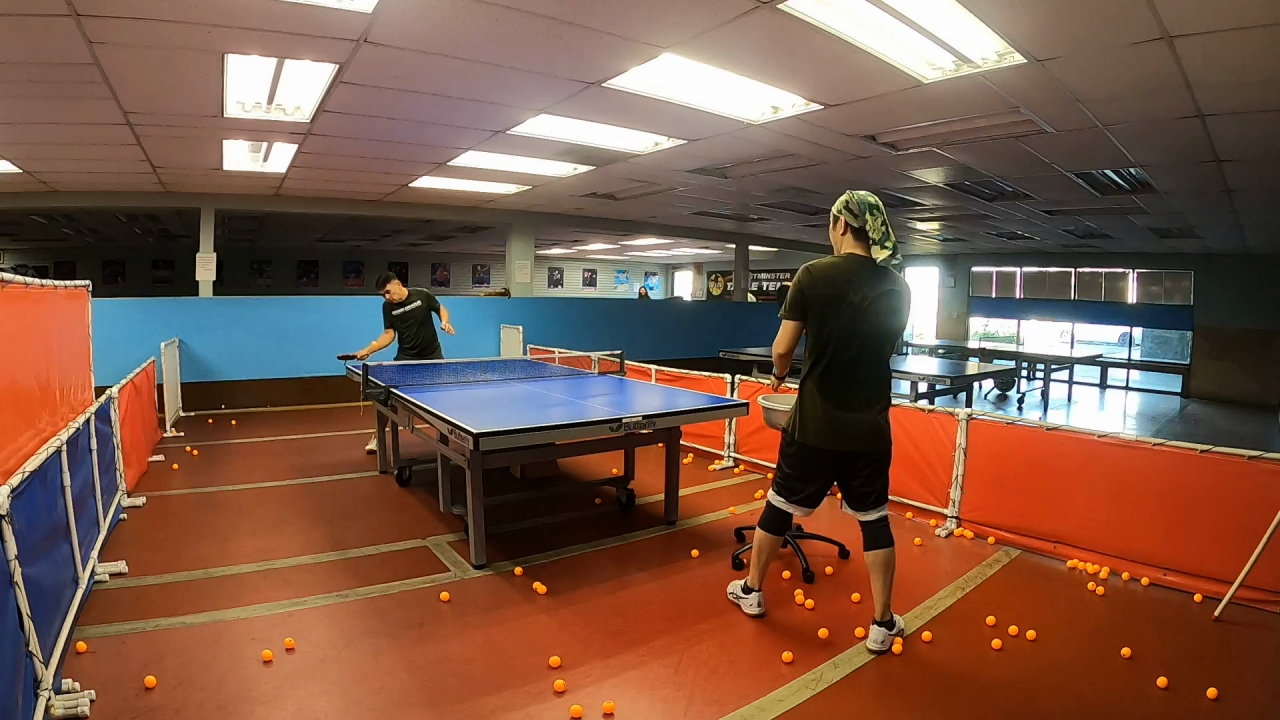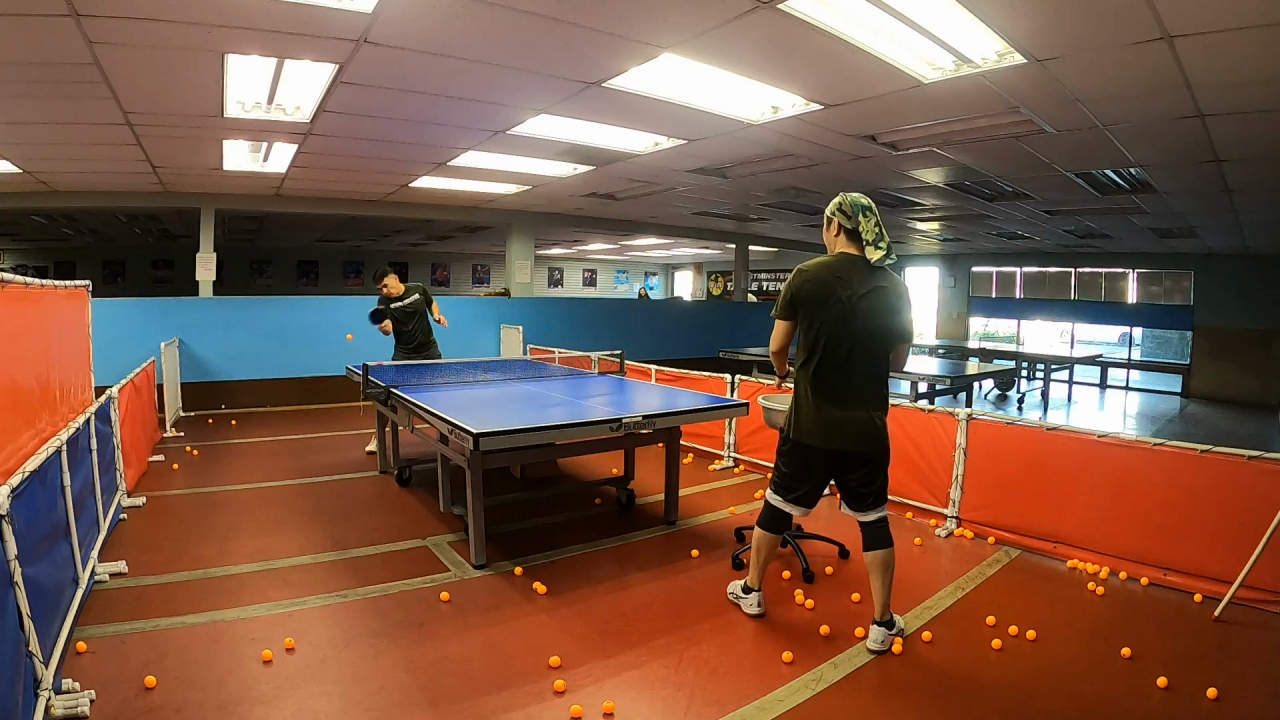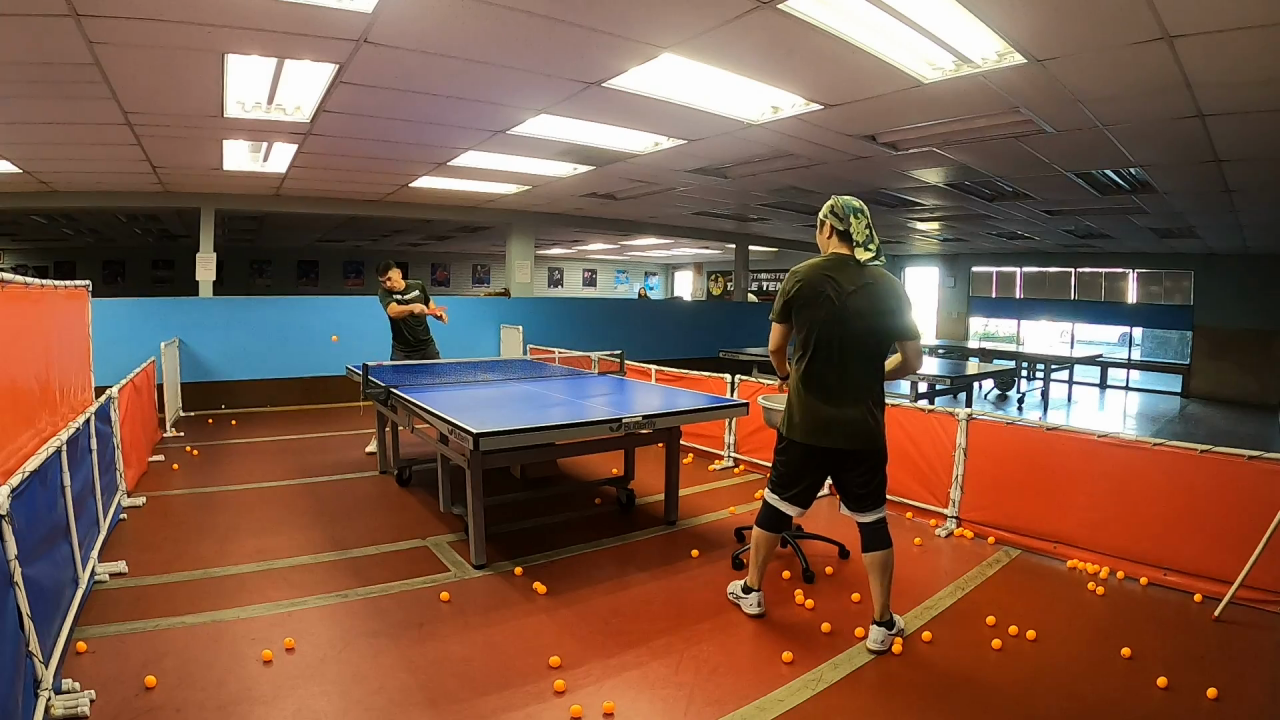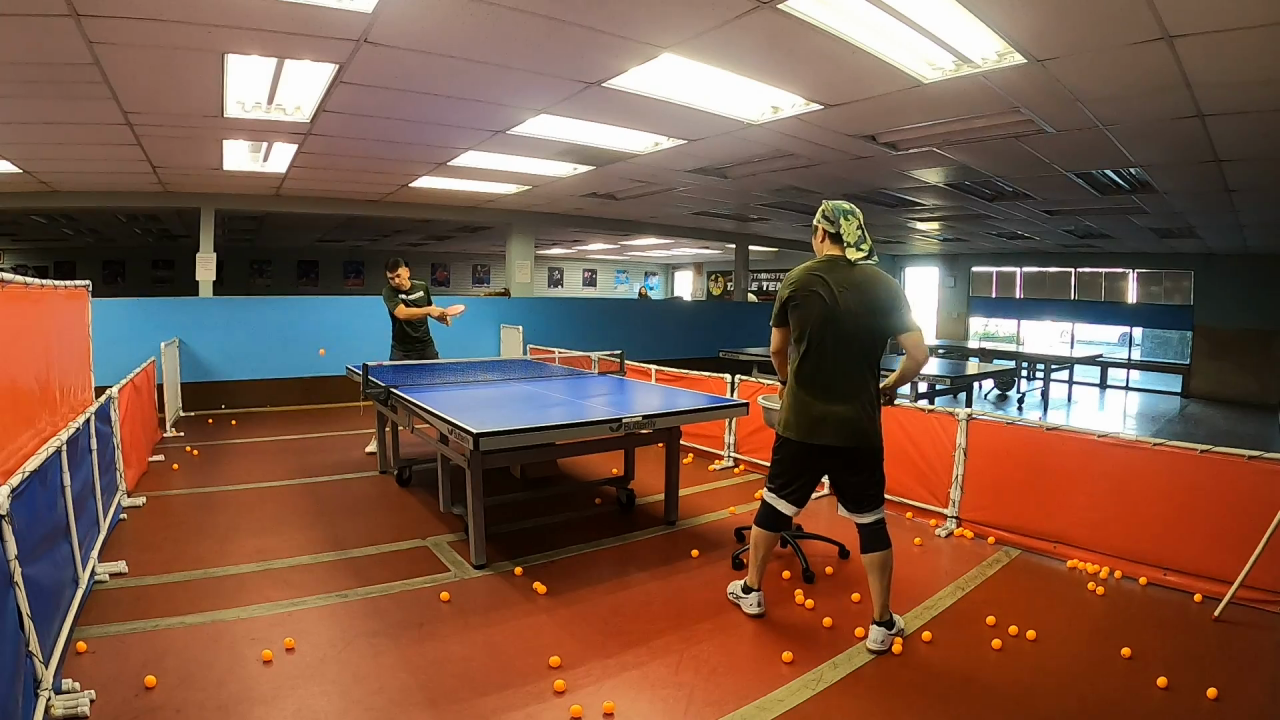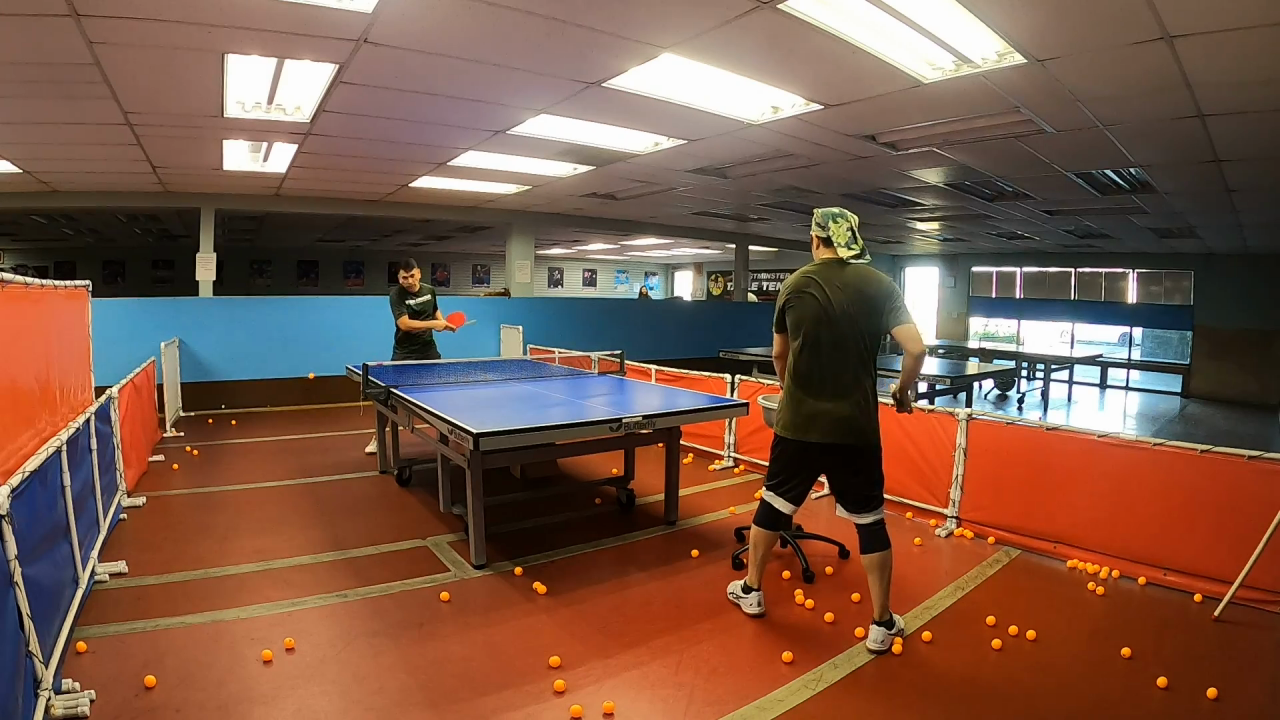
dt=0.1s
person 1, frame 1
left shoulder: (814, 275)
right shoulder: (897, 288)
left elbow: (782, 349)
left wrist: (780, 373)
left hip: (814, 425)
right hip: (870, 429)
left knee: (780, 506)
right knee: (874, 520)
left ankle: (752, 590)
right ankle: (882, 624)
person 1, frame 2
left shoulder: (808, 275)
right shoulder: (894, 288)
left elbow: (777, 347)
right elbow: (897, 359)
left wrist: (784, 371)
left hip: (810, 424)
right hip: (866, 428)
left knee: (778, 506)
right knee: (873, 520)
left ankle: (752, 590)
right ankle: (882, 624)
person 1, frame 3
left shoulder: (801, 277)
right shoulder: (888, 287)
left elbow: (775, 347)
right elbow: (912, 359)
left wrist: (786, 375)
left hip: (806, 423)
right hip: (863, 428)
left knee: (777, 505)
right knee: (872, 521)
left ankle: (751, 590)
right ankle: (882, 624)
person 1, frame 4
left shoulder: (798, 279)
right shoulder: (884, 286)
left elbow: (778, 350)
right elbow: (919, 356)
right wrist: (890, 385)
left hip: (801, 422)
right hip: (859, 426)
left knee: (775, 504)
right knee: (870, 521)
left ankle: (751, 590)
right ankle: (882, 624)
person 1, frame 5
left shoulder: (795, 284)
right shoulder: (879, 284)
right elbow: (915, 350)
right wrist: (904, 391)
left hip: (798, 421)
right hip: (855, 425)
left knee: (774, 503)
right knee: (870, 520)
left ankle: (750, 589)
right ankle: (882, 624)
person 2, frame 1
left shoulder: (423, 295)
right shoulder: (388, 306)
left elbow: (441, 309)
right elbow: (389, 336)
left wrist: (445, 322)
right wrist: (369, 350)
left hip: (431, 355)
right hip: (406, 357)
right ankle: (378, 438)
person 2, frame 2
left shoulder: (419, 289)
right shoulder: (384, 301)
left elbow: (432, 304)
right elbow: (388, 329)
left wrist: (437, 315)
right wrist: (384, 327)
left hip: (428, 351)
right hip: (403, 354)
right ankle: (378, 439)
person 2, frame 3
left shoulder: (418, 286)
right shoulder: (384, 293)
right elbow: (394, 311)
left wrist: (437, 312)
right wrist: (413, 308)
left hip: (427, 349)
right hip: (402, 352)
right ankle: (379, 439)
person 2, frame 4
left shoulder: (422, 287)
right shoulder: (389, 292)
right elbow: (402, 313)
left wrist: (441, 316)
right wrist: (427, 310)
left hip: (426, 349)
right hip: (402, 352)
right ankle: (378, 438)
person 2, frame 5
left shoulder: (429, 291)
right shoulder: (396, 295)
right elbow: (403, 324)
left wrist: (444, 323)
right wrist: (432, 324)
left hip: (429, 351)
right hip: (404, 354)
right ankle: (379, 438)
